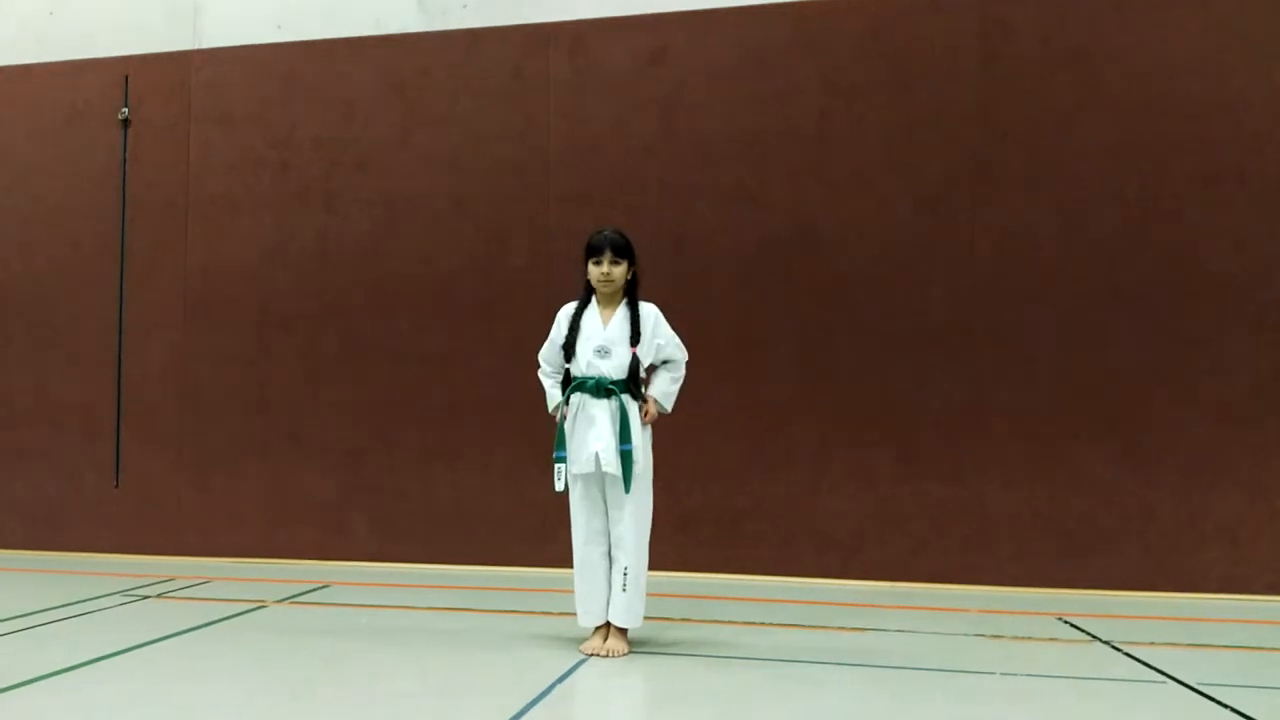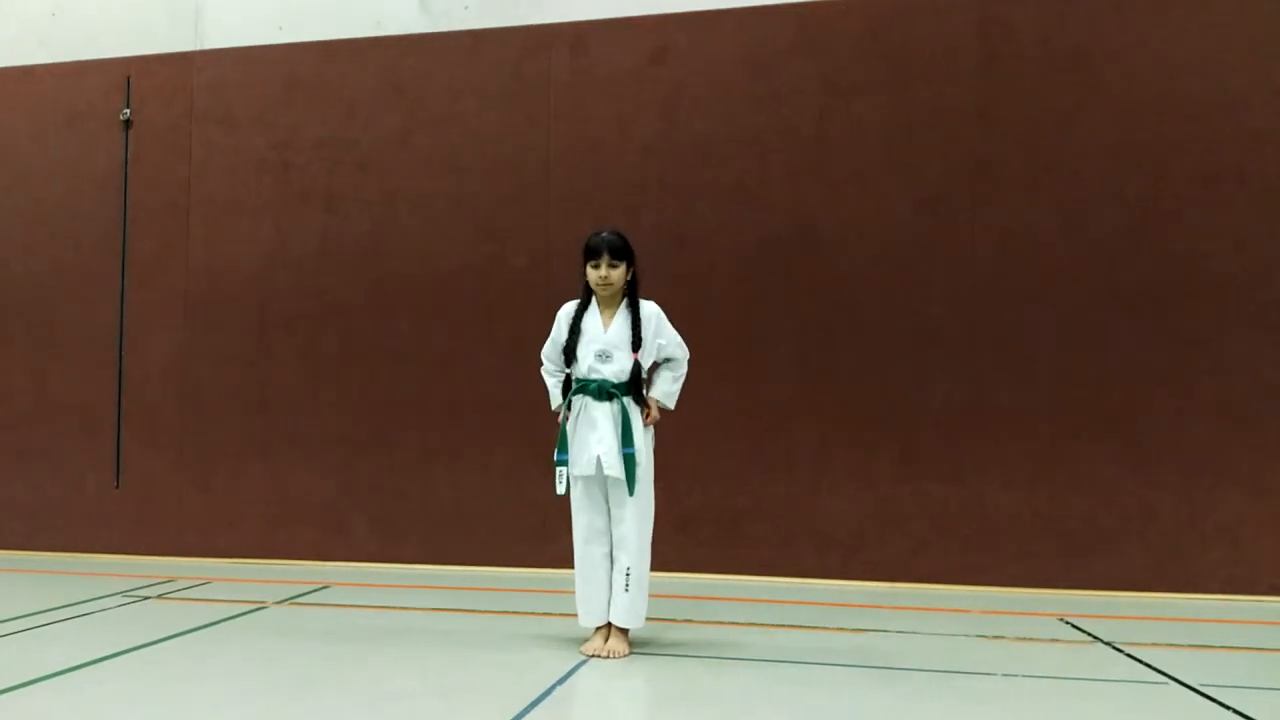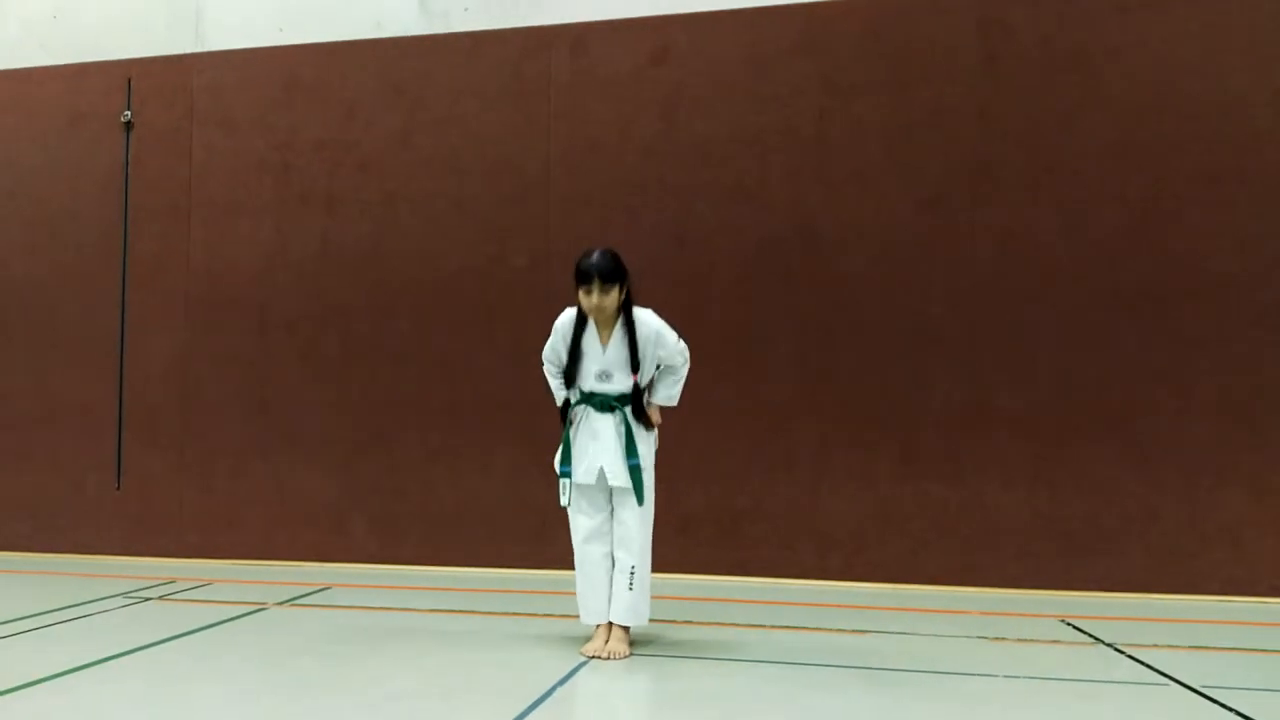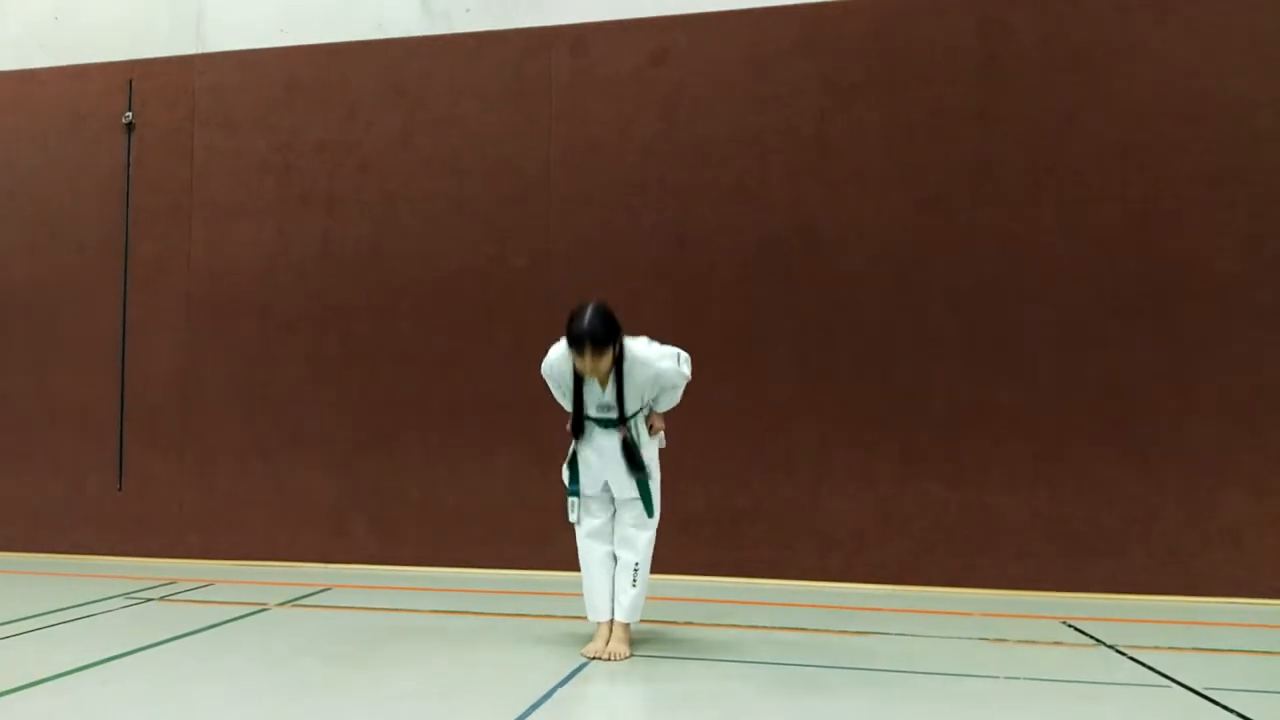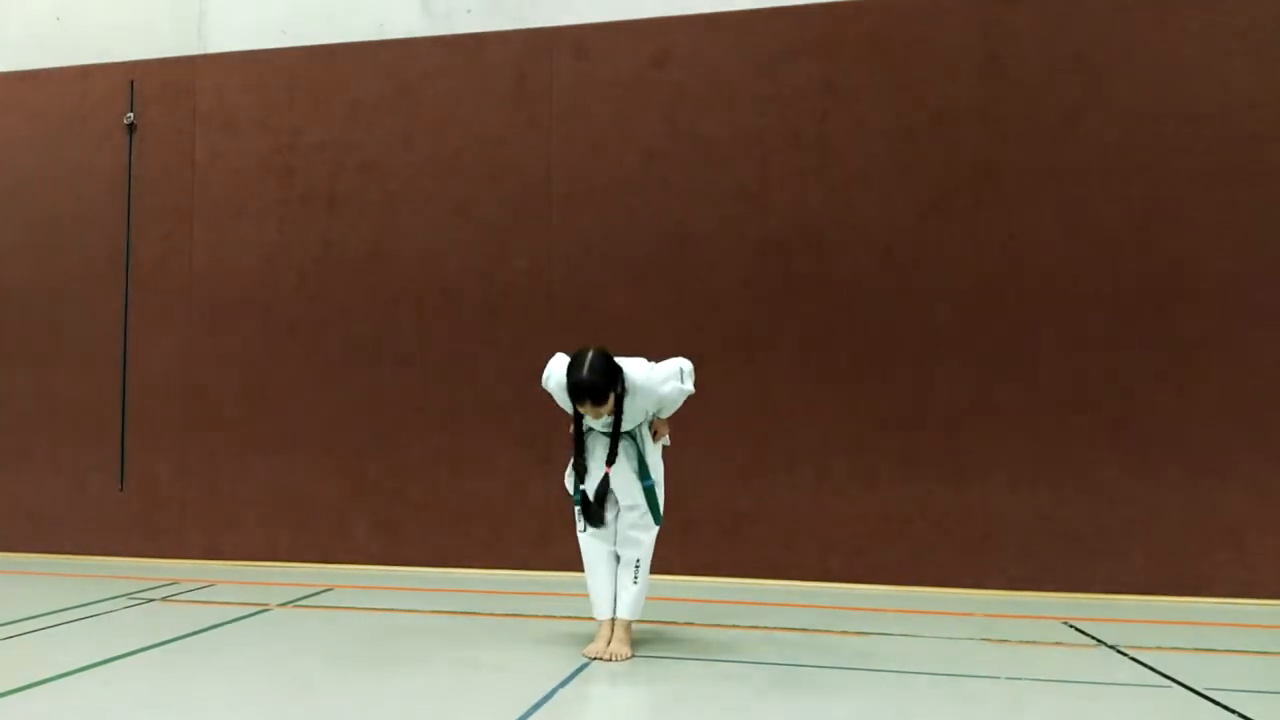
dt=0.2s
person 1, frame 1
left shoulder: (647, 315)
right shoulder: (570, 315)
left elbow: (675, 360)
right elbow: (548, 365)
left wrist: (656, 399)
right wrist: (559, 404)
left hip: (626, 429)
right hip: (581, 429)
left knee: (627, 529)
right knee: (588, 530)
left ankle: (620, 627)
right ankle: (597, 624)
person 1, frame 2
left shoulder: (648, 314)
right shoulder: (570, 314)
left elbow: (676, 358)
right elbow: (551, 363)
left wrist: (657, 400)
right wrist: (561, 404)
left hip: (627, 429)
right hip: (583, 429)
left knee: (629, 530)
right knee: (589, 530)
left ankle: (621, 627)
right ankle: (598, 625)
person 1, frame 3
left shoulder: (647, 325)
right shoulder: (566, 324)
left elbow: (677, 361)
right elbow: (552, 366)
left wrist: (656, 403)
right wrist: (568, 406)
left hip: (630, 435)
right hip: (585, 434)
left knee: (631, 532)
right knee: (588, 530)
left ankle: (621, 627)
right ankle: (600, 625)
person 1, frame 4
left shoulder: (647, 359)
right shoulder: (559, 358)
left elbow: (681, 367)
left wrist: (657, 411)
right wrist: (576, 414)
left hip: (634, 444)
right hip: (591, 444)
left knee: (634, 532)
right knee: (593, 530)
left ankle: (622, 627)
right ankle: (602, 625)
person 1, frame 5
left shoulder: (647, 382)
right shoulder: (559, 378)
left elbow: (684, 371)
left wrist: (661, 417)
right wrist: (580, 421)
left hip: (637, 448)
right hip: (594, 447)
left knee: (635, 532)
right knee: (595, 531)
left ankle: (623, 629)
right ankle: (604, 625)
